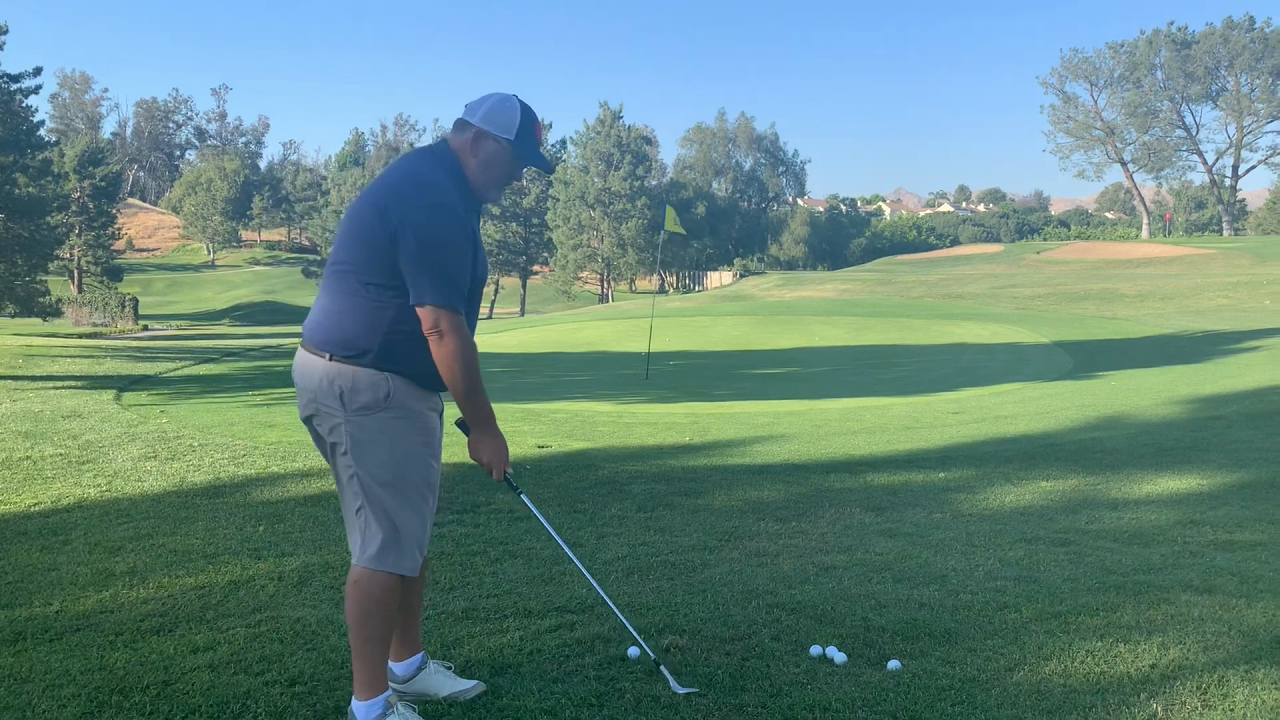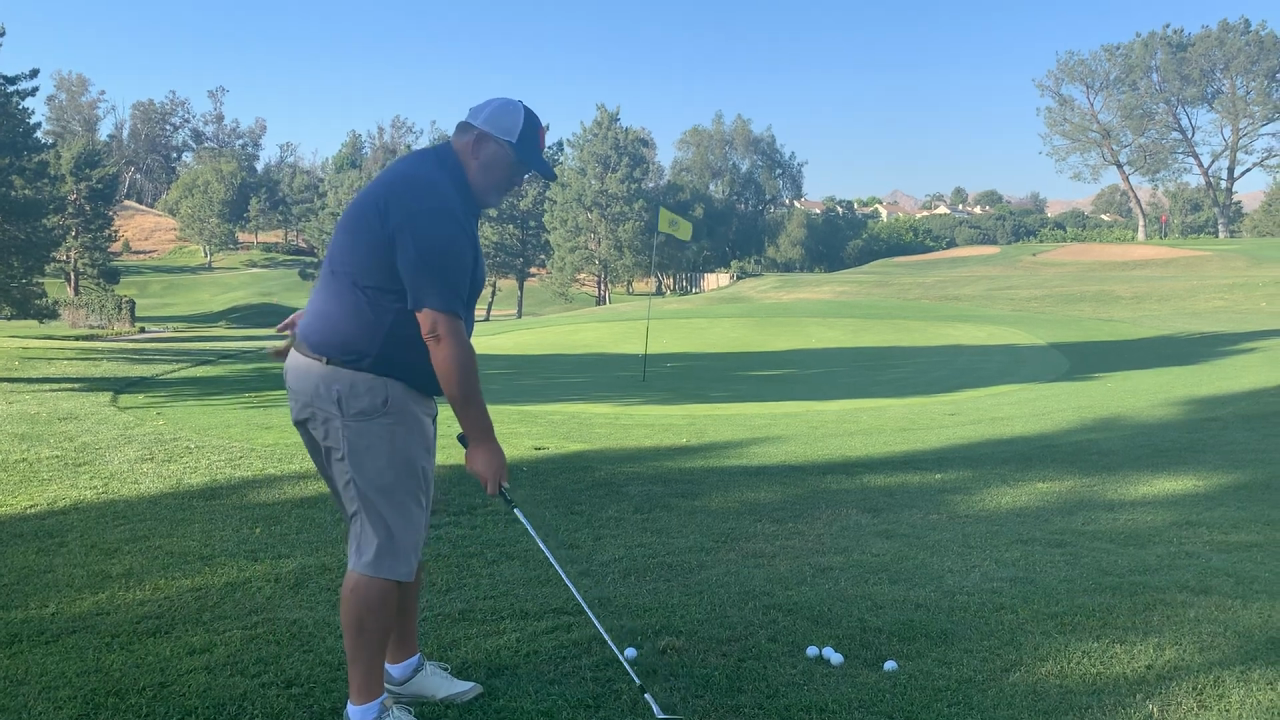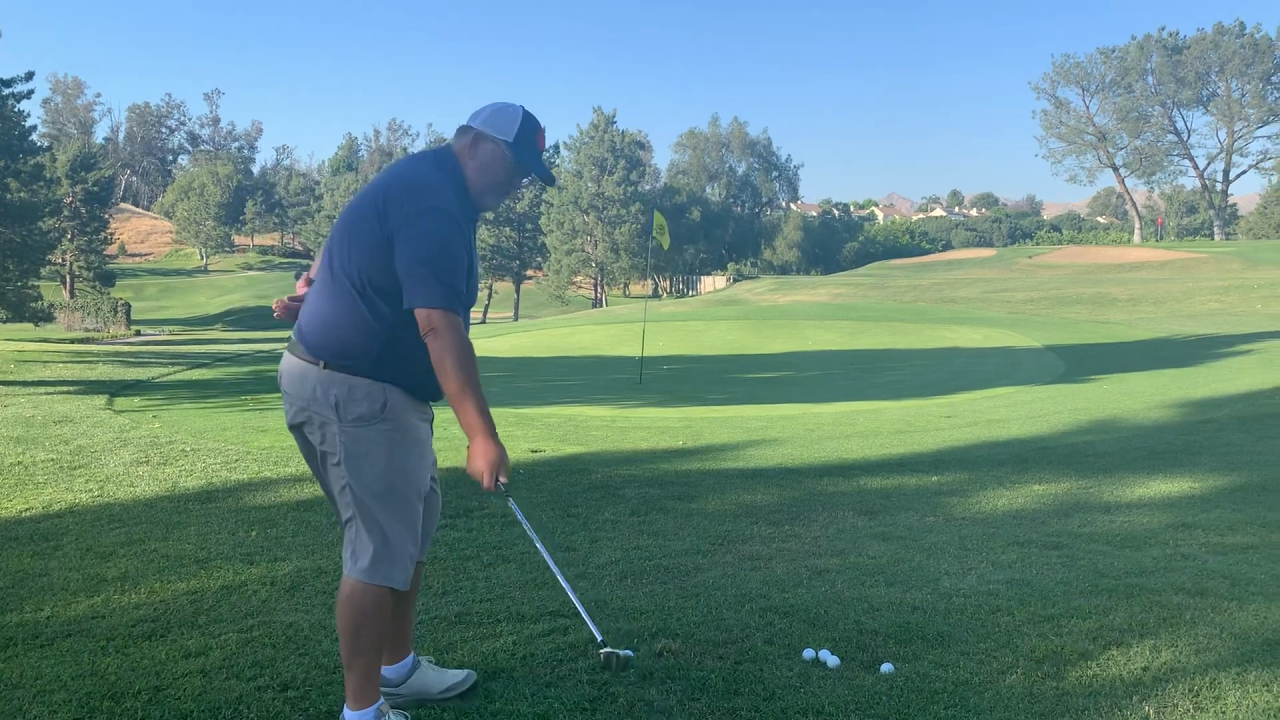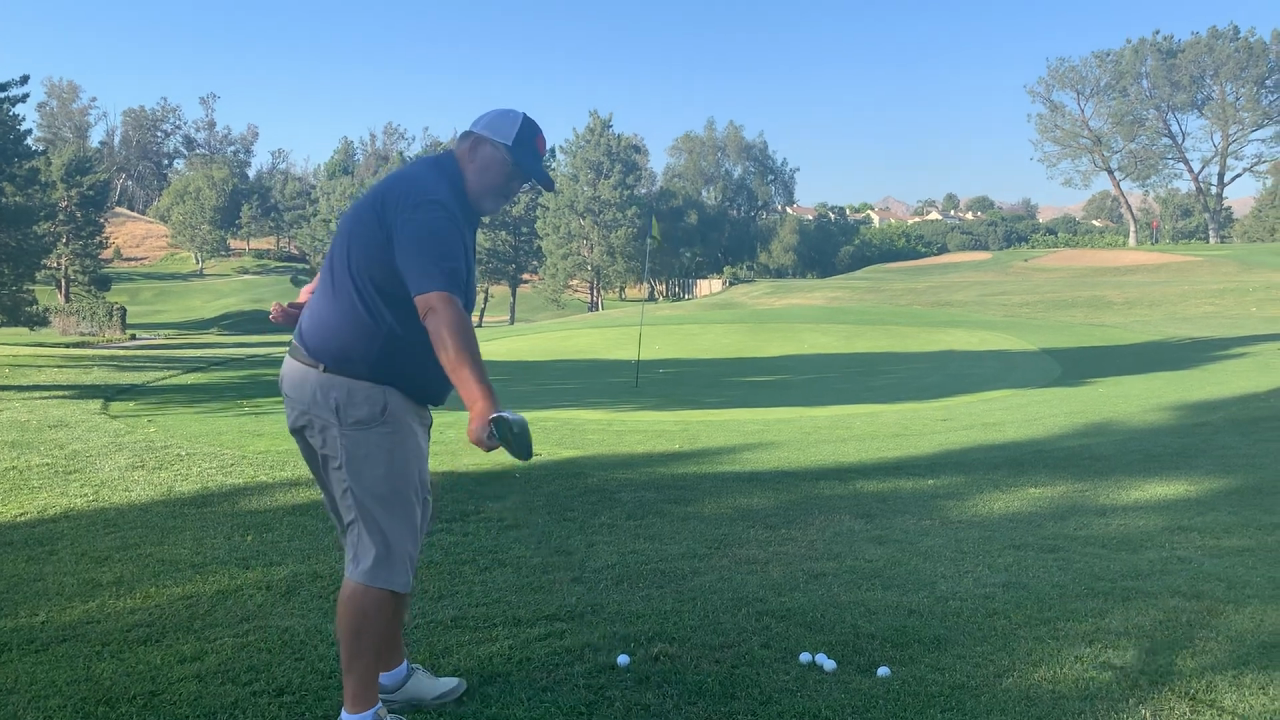
dt=0.2s
person 1, frame 1
left shoulder: (432, 183)
right shoulder: (433, 197)
right elbow: (443, 327)
right wrist: (483, 426)
left hip: (383, 381)
right hip: (364, 385)
left knee: (410, 530)
right knee: (387, 539)
left ankle: (406, 665)
person 1, frame 2
left shoulder: (428, 182)
right shoulder: (433, 200)
left elbow: (356, 255)
right elbow: (443, 333)
left wrist: (315, 320)
right wrist: (481, 439)
left hip: (373, 380)
right hip: (357, 386)
left knee: (407, 529)
right knee: (384, 543)
left ankle: (403, 666)
person 1, frame 3
left shoulder: (427, 183)
right shoulder: (431, 200)
left elbow: (346, 246)
right elbow: (440, 326)
left wrist: (308, 289)
right wrist: (482, 436)
left hip: (370, 383)
right hip: (349, 388)
left knee: (414, 520)
right knee: (379, 546)
left ankle: (397, 667)
person 1, frame 4
left shoulder: (435, 195)
right shoulder: (429, 200)
left elbow: (356, 265)
right elbow: (440, 309)
left wrist: (306, 302)
right wrist: (481, 402)
left hip: (369, 386)
right hip: (351, 391)
left knee: (401, 533)
right knee: (380, 550)
